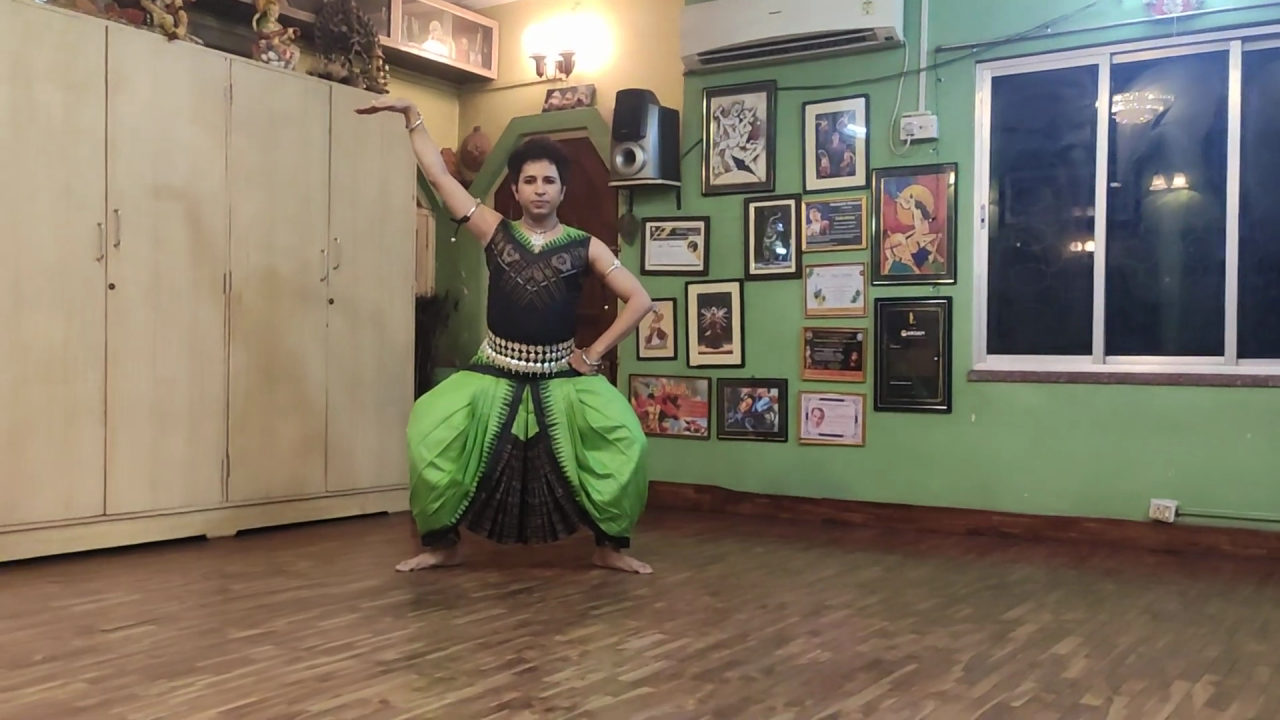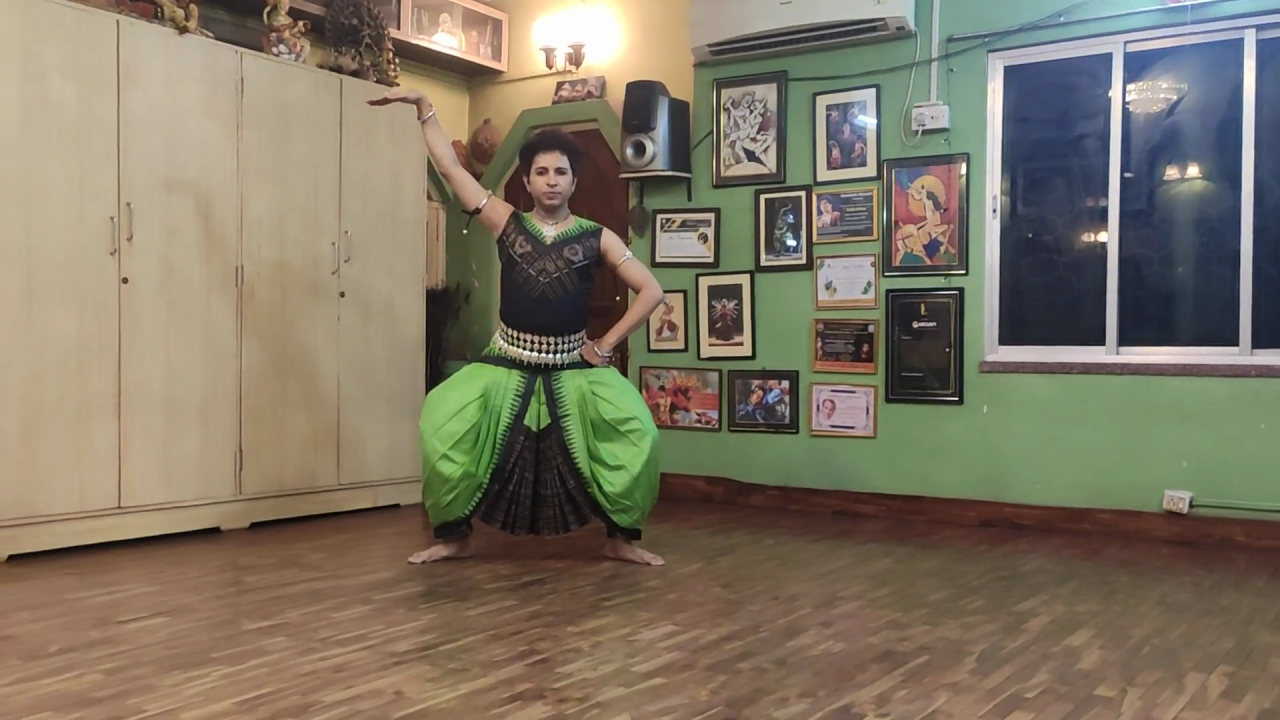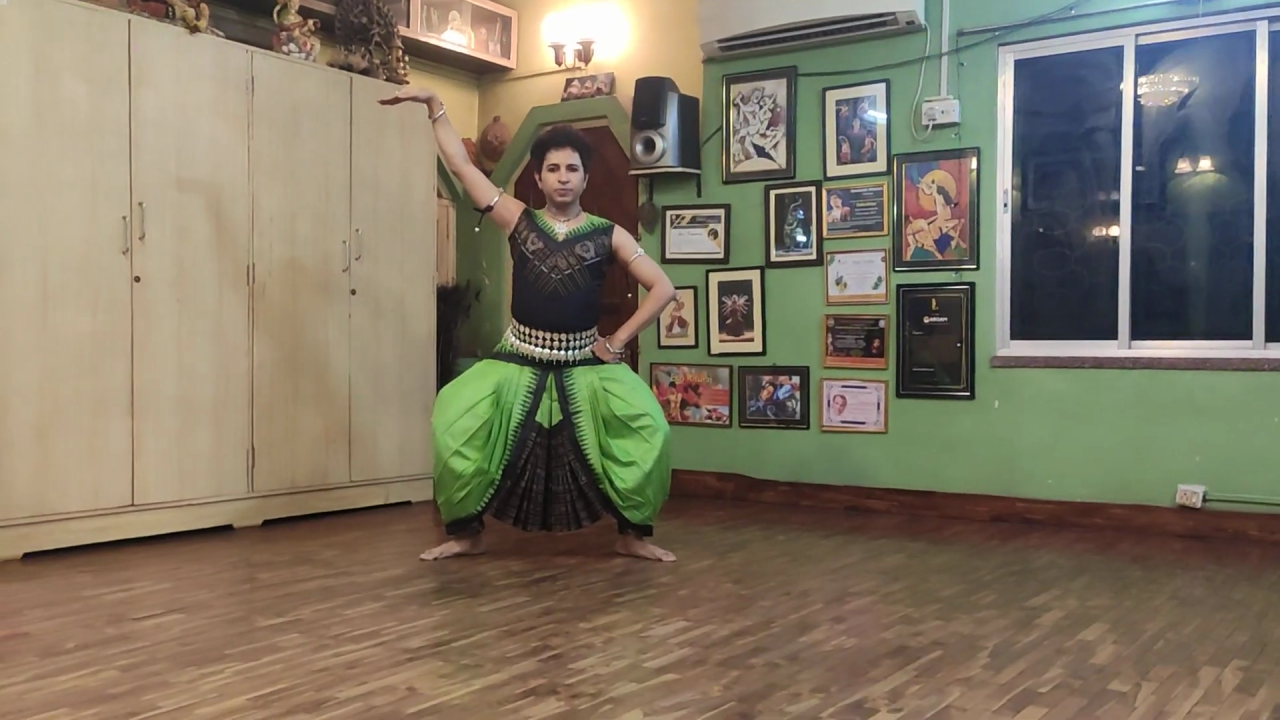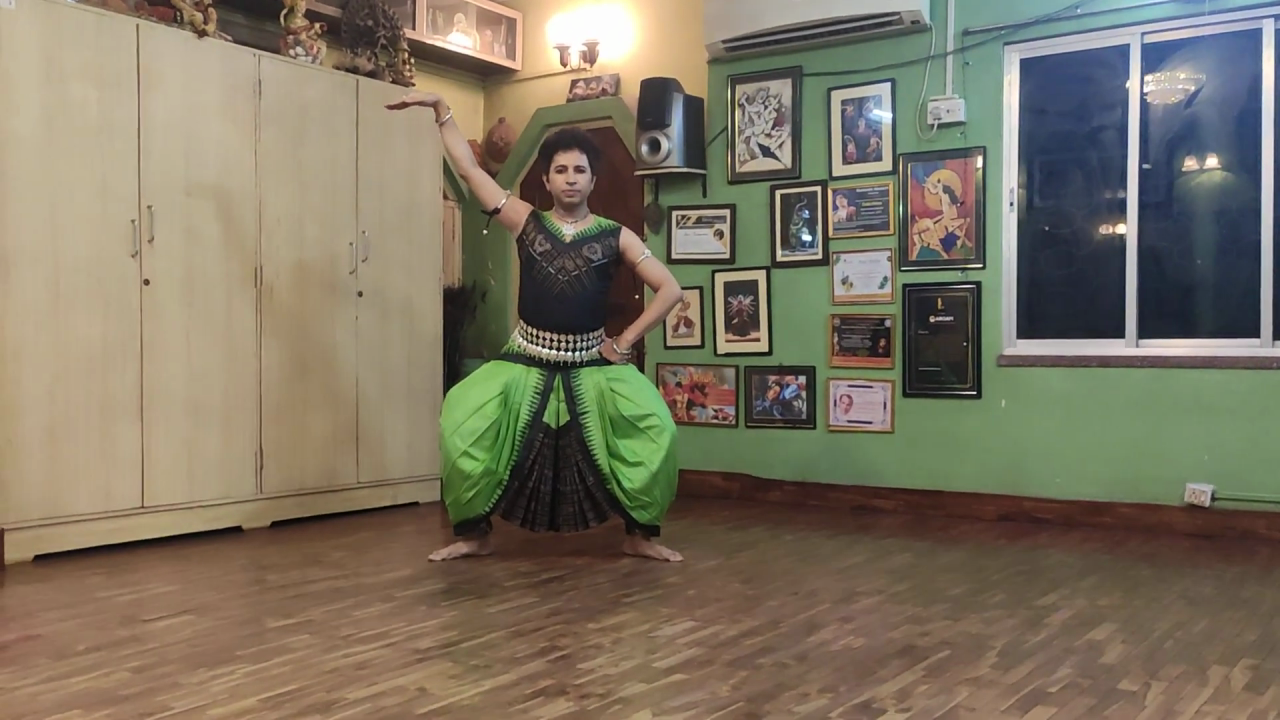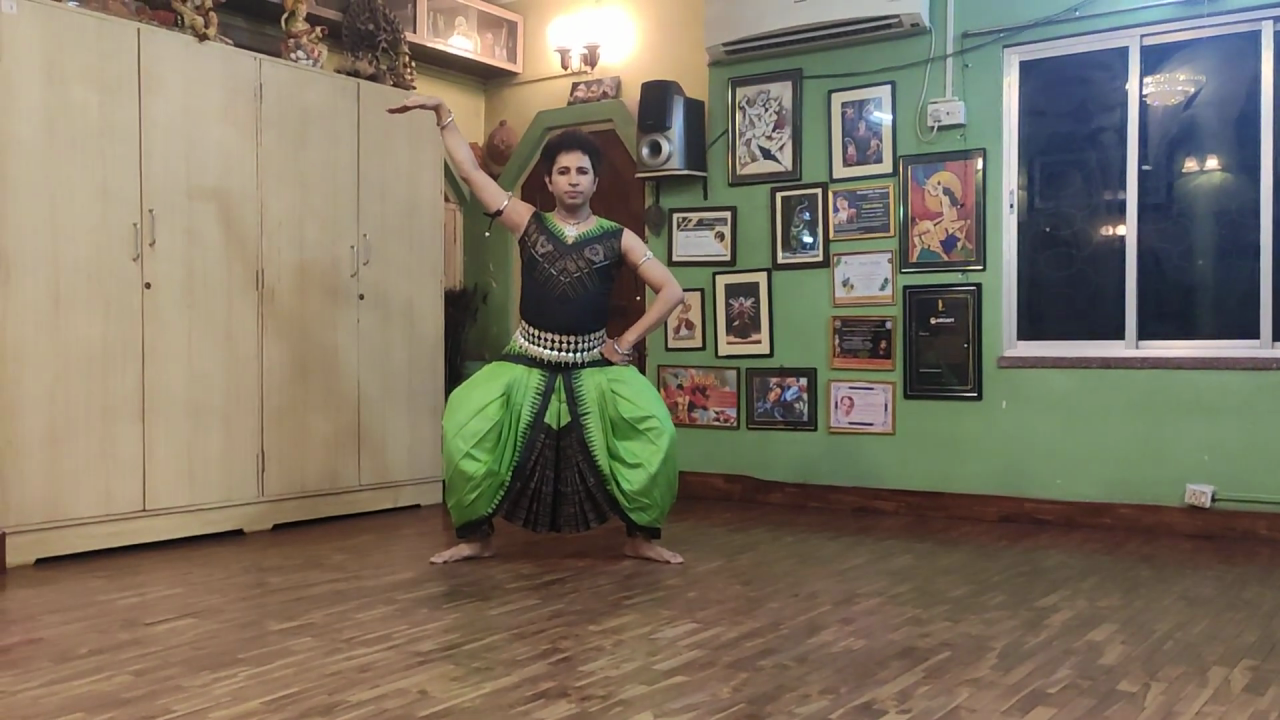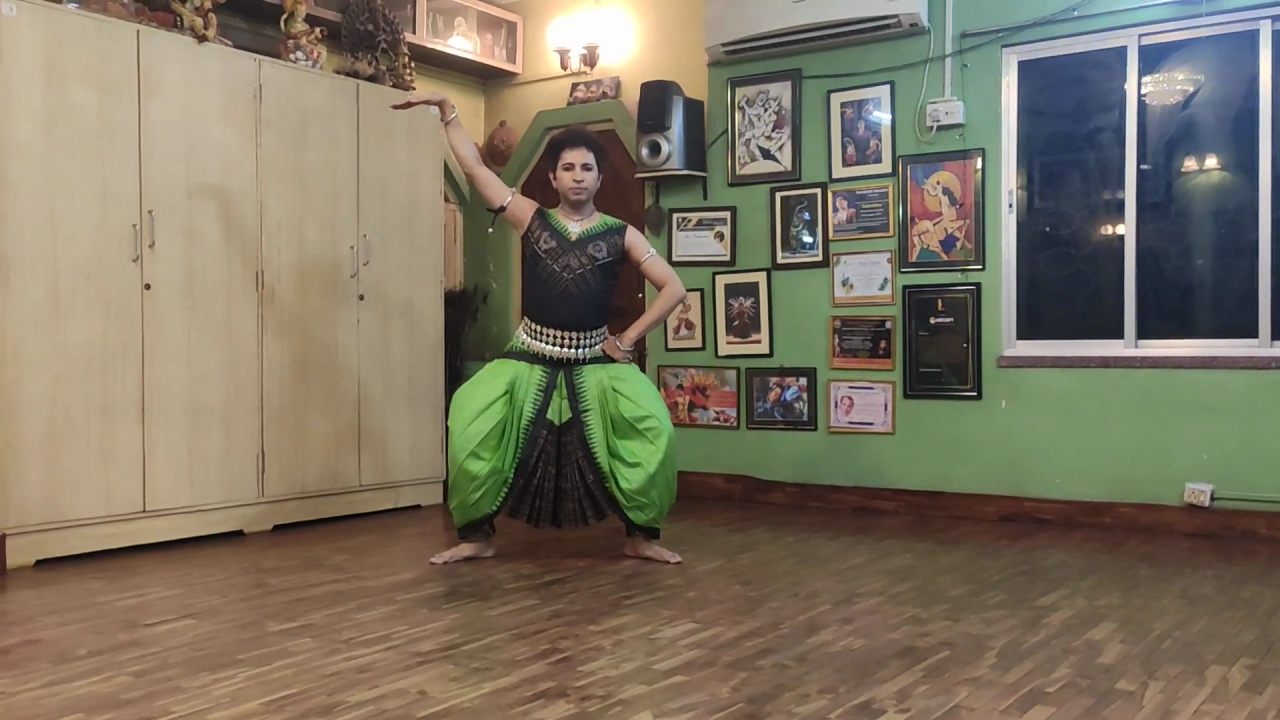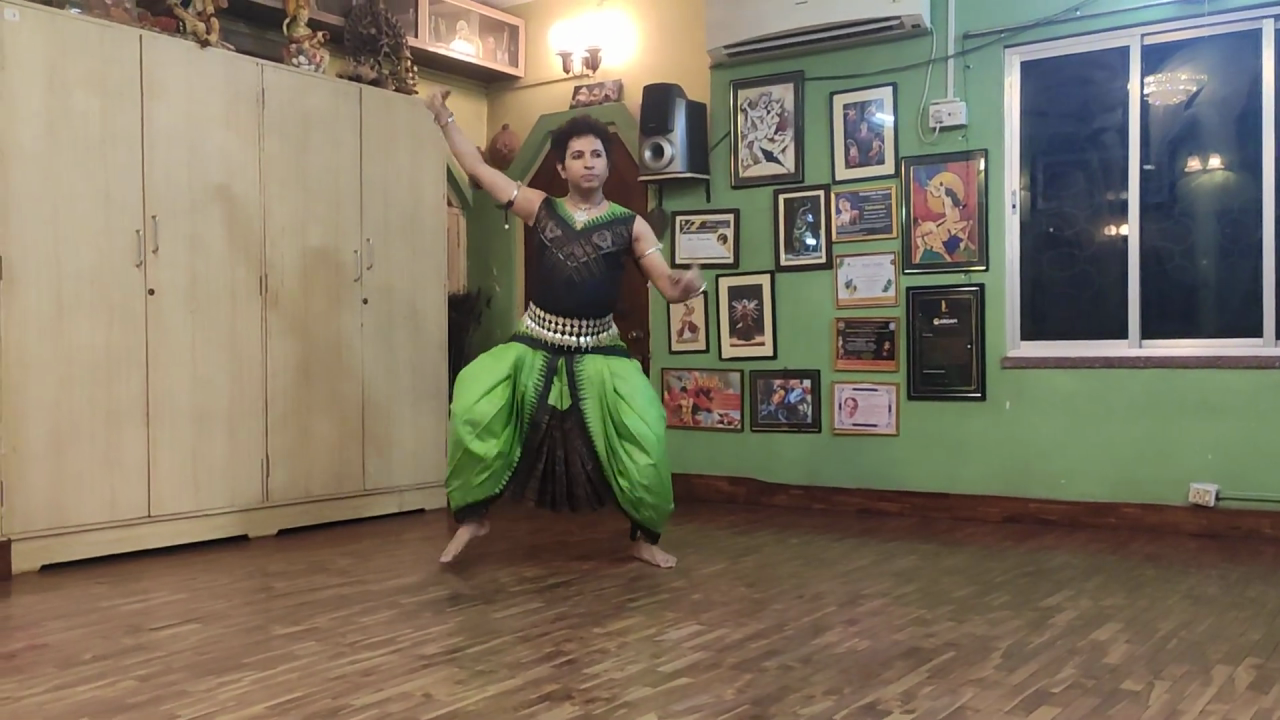
dt=0.4s
person 1, frame 1
left shoulder: (585, 247)
right shoulder: (495, 232)
left elbow: (639, 299)
right elbow: (438, 176)
left wrist: (595, 352)
right wrist: (411, 114)
left hip: (562, 375)
right hip: (495, 373)
left knee: (625, 440)
right knee: (429, 431)
left ankle: (610, 545)
right ankle: (442, 543)
person 1, frame 2
left shoulder: (597, 238)
right shoulder: (507, 223)
left elbow: (651, 291)
right elbow: (450, 167)
left wrist: (606, 344)
right wrist: (423, 106)
left hip: (573, 366)
right hip: (507, 363)
left knee: (637, 432)
right knee: (441, 423)
left ankle: (622, 537)
right ankle: (454, 535)
person 1, frame 3
left shoulder: (608, 235)
right shoulder: (519, 221)
left elbow: (663, 287)
right elbow: (461, 165)
left wrist: (618, 341)
right wrist: (434, 104)
left hip: (585, 364)
right hip: (519, 361)
left knee: (649, 428)
right knee: (453, 421)
left ankle: (633, 534)
right ankle: (466, 532)
person 1, frame 4
left shoulder: (616, 237)
right shoulder: (526, 222)
left elbow: (670, 289)
right elbow: (468, 168)
left wrist: (626, 341)
right wrist: (441, 108)
left hip: (592, 364)
right hip: (527, 361)
left knee: (656, 428)
right knee: (461, 421)
left ankle: (640, 534)
right ankle: (474, 532)
person 1, frame 5
left shoulder: (618, 238)
right shoulder: (529, 223)
left elbow: (672, 291)
right elbow: (470, 171)
left wrist: (627, 342)
right wrist: (442, 112)
left hip: (594, 365)
right hip: (528, 362)
left knee: (655, 429)
right knee: (464, 424)
left ankle: (641, 536)
right ankle: (475, 535)
person 1, frame 6
left shoulder: (621, 235)
right shoulder: (532, 219)
left elbow: (674, 287)
right elbow: (474, 167)
left wrist: (628, 339)
right wrist: (447, 108)
left hip: (595, 361)
right hip: (531, 358)
left knee: (654, 427)
right knee: (470, 421)
left ankle: (641, 535)
right ankle: (476, 534)
person 1, frame 7
left shoulder: (628, 225)
right shoulder: (539, 208)
left elbow: (671, 285)
right elbow: (477, 168)
left wrist: (685, 283)
right wrist: (444, 117)
left hip: (599, 351)
right hip: (535, 345)
left knee: (644, 432)
right knee: (472, 405)
left ankle: (644, 538)
right ankle: (473, 516)
